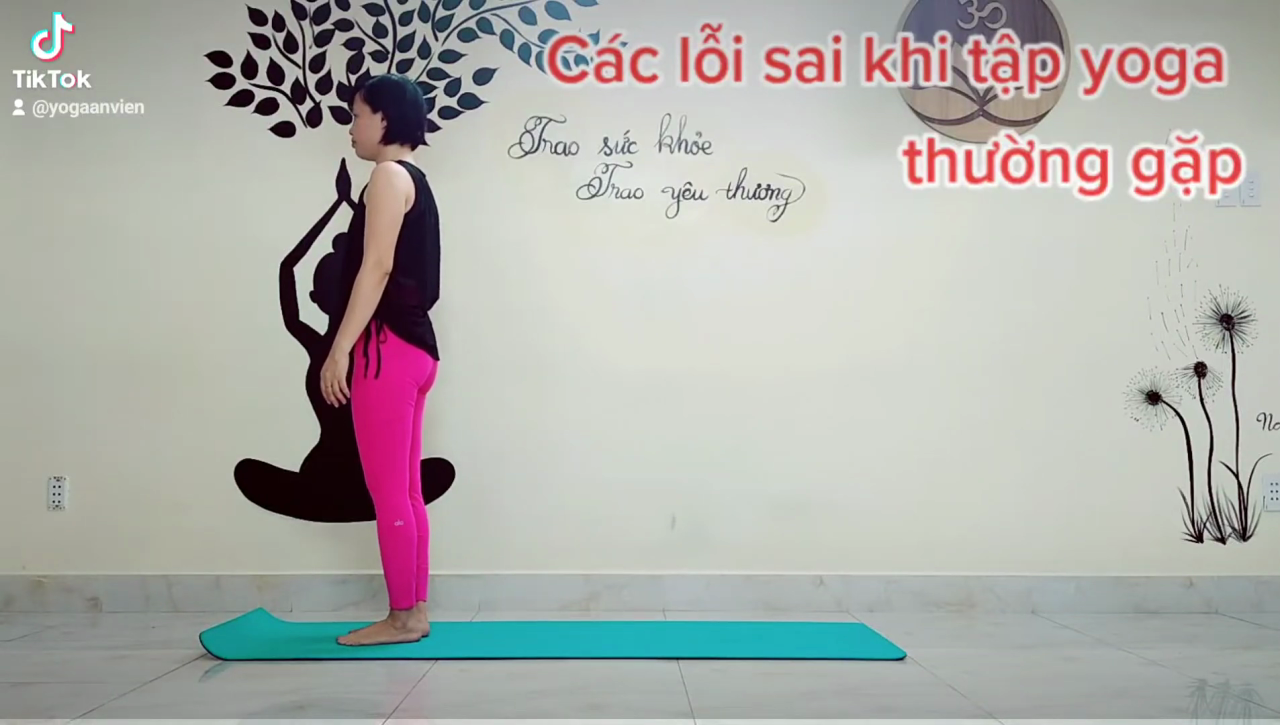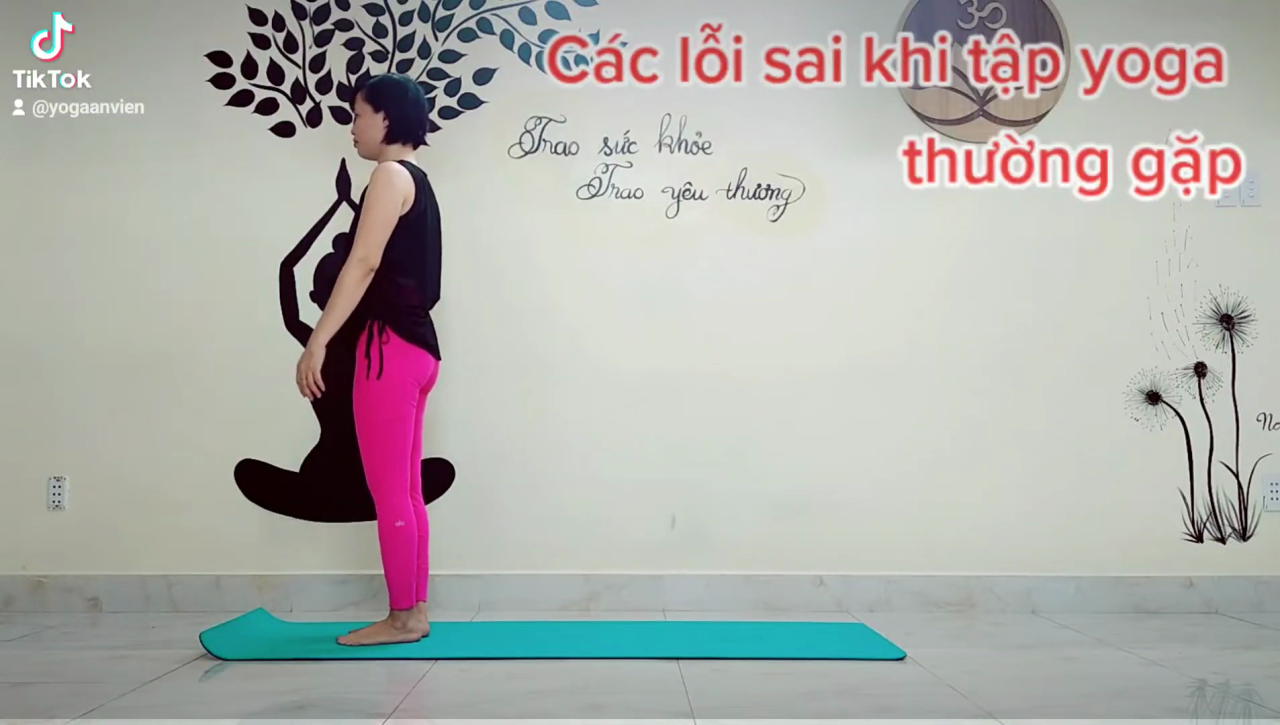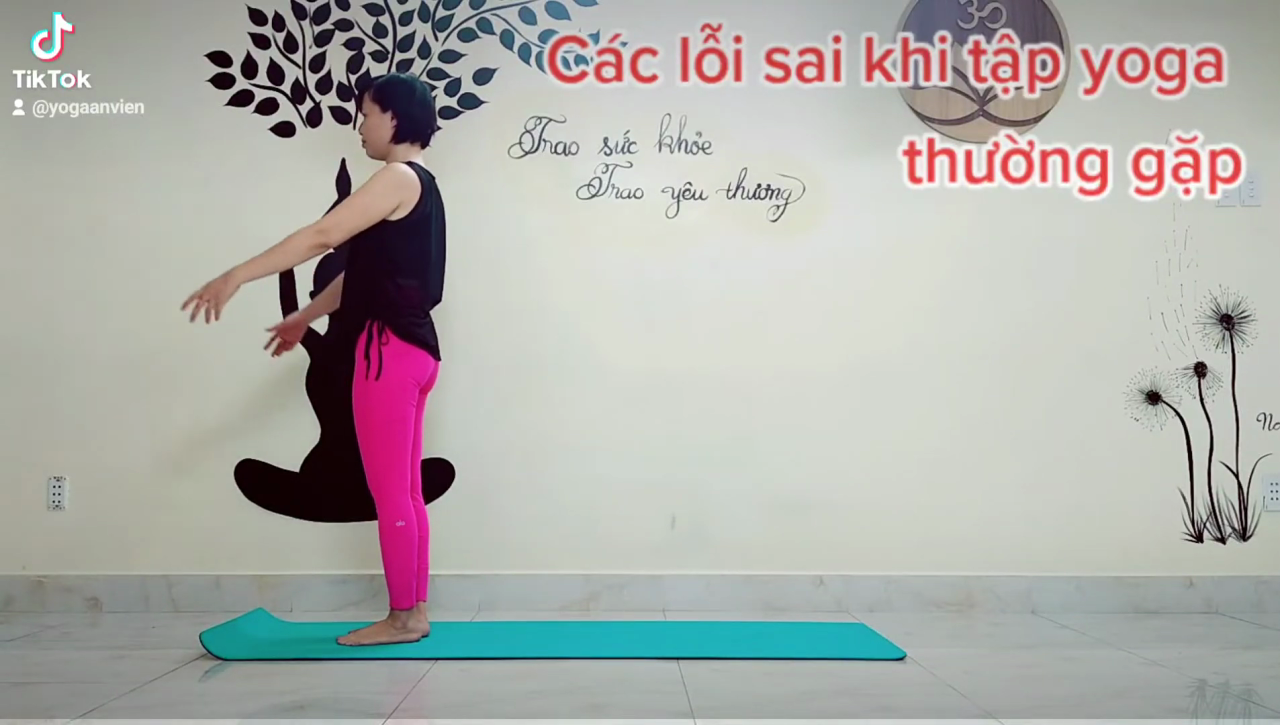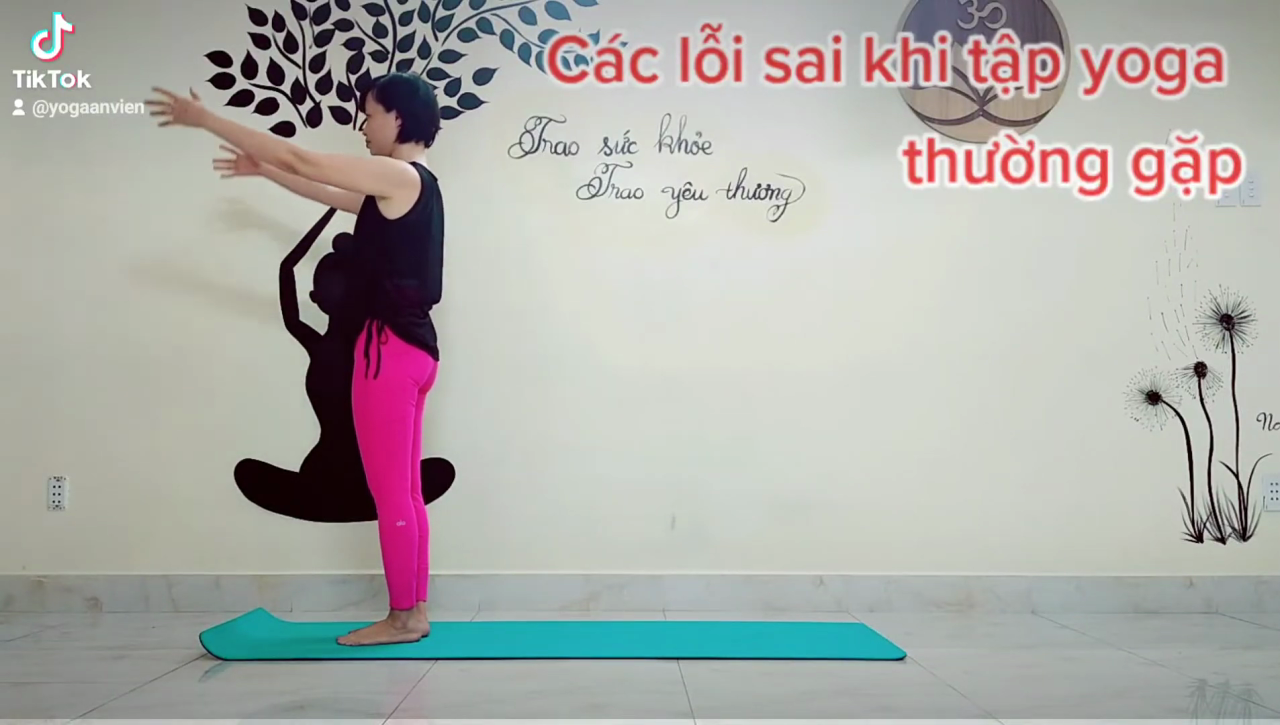
dt=0.4s
person 1, frame 1
left shoulder: (389, 176)
right shoulder: (413, 180)
left elbow: (376, 268)
left wrist: (339, 350)
left hip: (388, 346)
right hip: (410, 345)
left knee: (388, 493)
right knee: (404, 491)
left ankle: (403, 616)
right ankle: (413, 611)
person 1, frame 2
left shoulder: (390, 175)
right shoulder: (413, 181)
left elbow: (363, 263)
left wrist: (317, 342)
left hip: (390, 346)
right hip: (411, 345)
left knee: (389, 493)
right knee: (404, 491)
left ankle: (402, 617)
right ankle: (412, 610)
person 1, frame 3
left shoulder: (398, 177)
right shoulder: (415, 184)
left elbow: (321, 236)
right elbow: (367, 268)
left wrist: (235, 276)
right wrist: (306, 314)
left hip: (391, 347)
right hip: (409, 345)
left knee: (390, 494)
right knee: (404, 492)
left ankle: (404, 617)
right ankle: (412, 611)
person 1, frame 4
left shoulder: (397, 174)
right shoulder: (406, 185)
left elbow: (298, 160)
right elbow: (325, 190)
left wrist: (206, 119)
right wrist: (260, 167)
left hip: (389, 346)
right hip: (408, 345)
left knee: (391, 493)
right knee: (403, 492)
left ankle: (402, 617)
right ankle: (411, 611)
